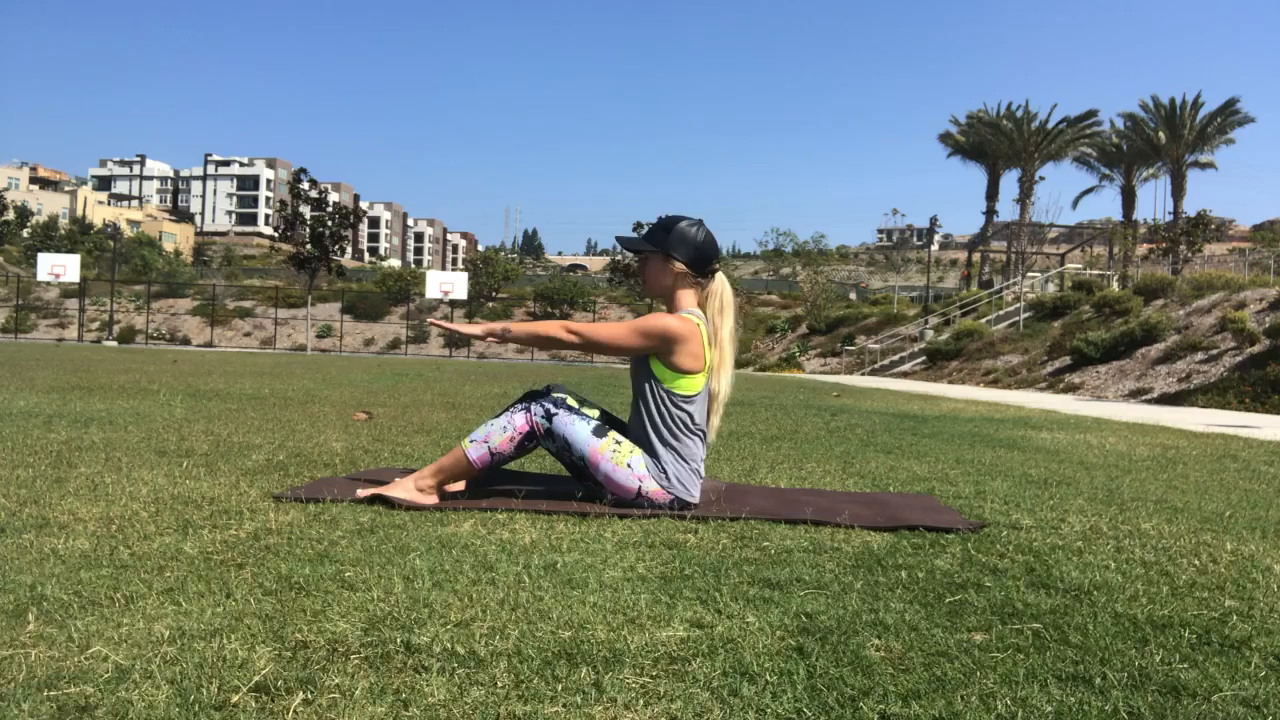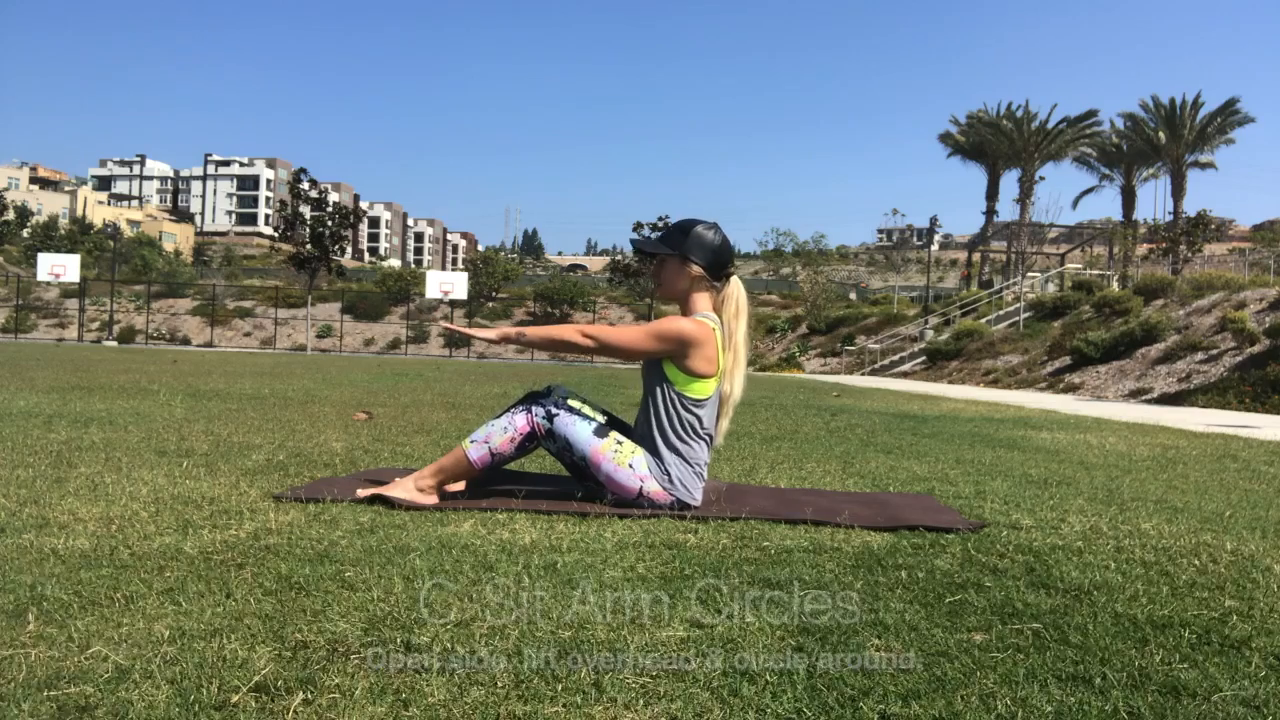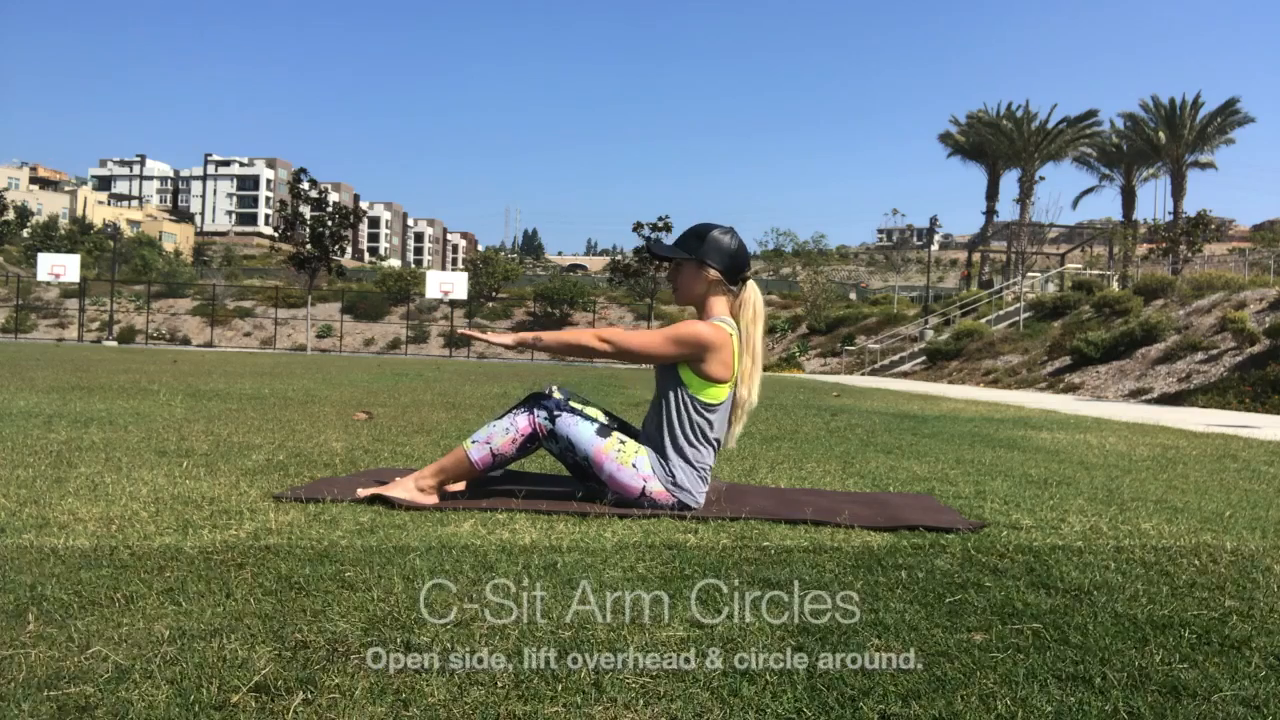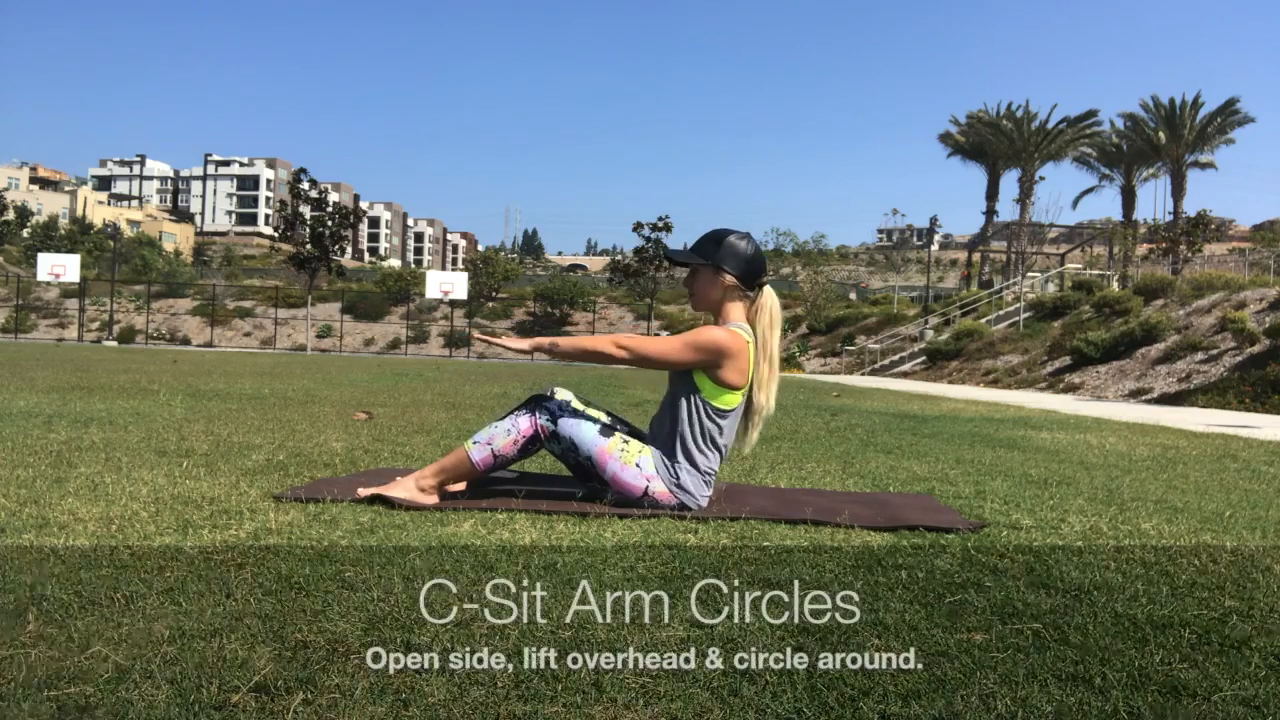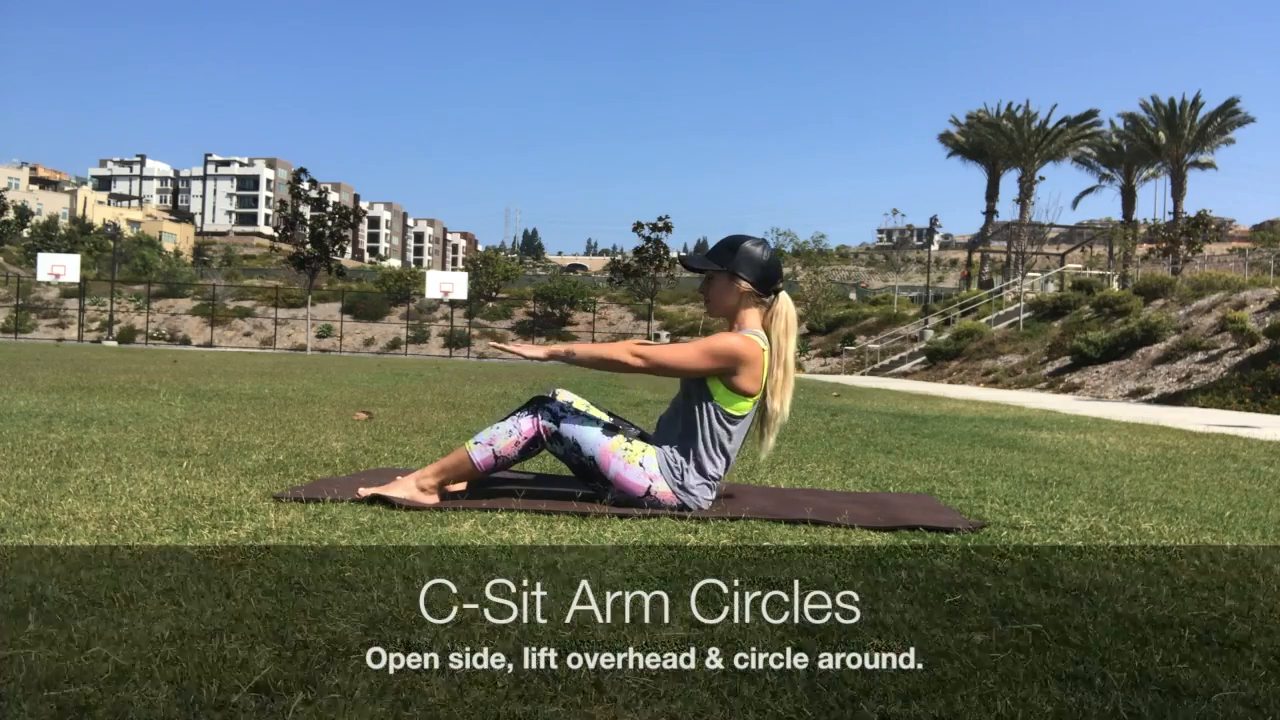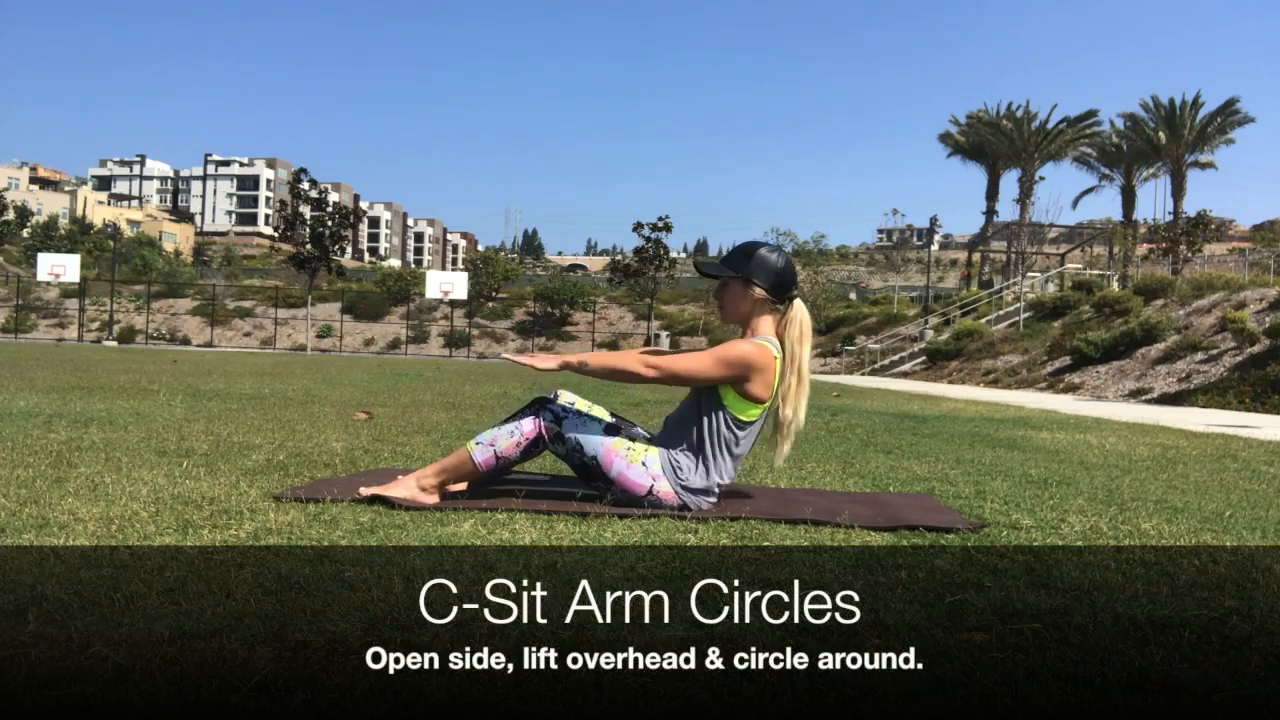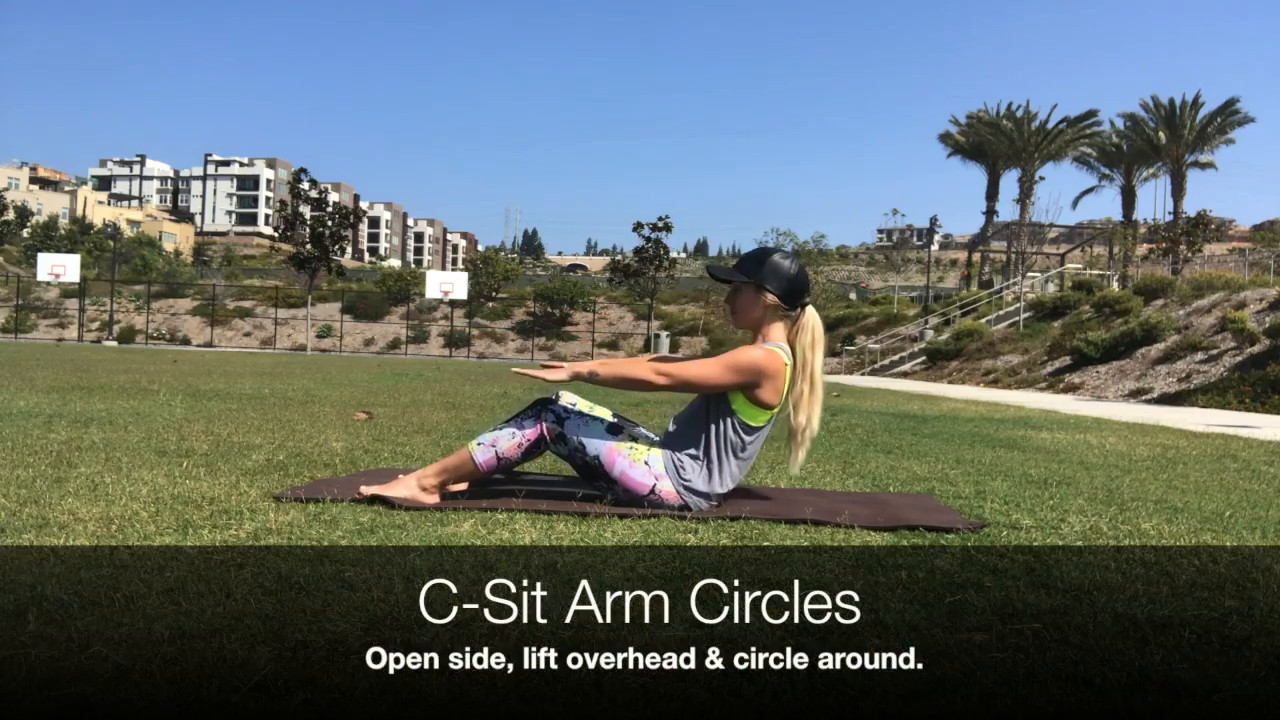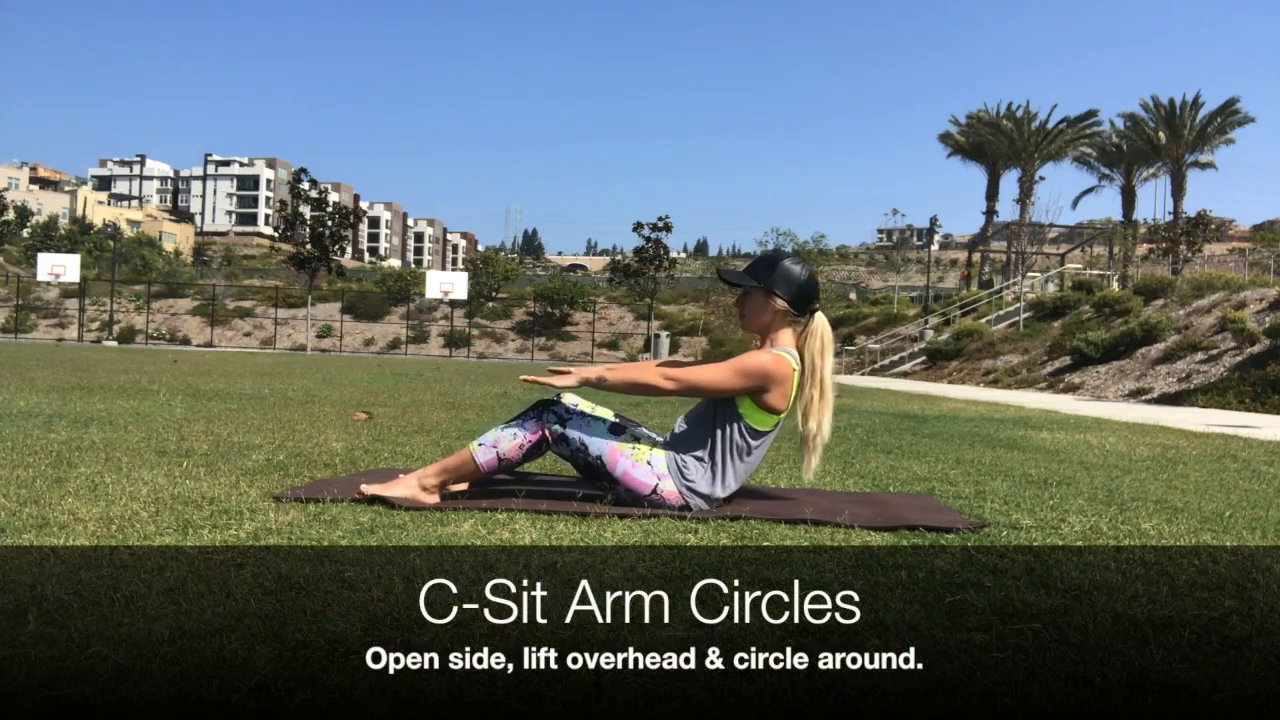
dt=0.1s
person 1, frame 1
left shoulder: (673, 328)
right shoulder: (690, 326)
left elbow: (573, 335)
right elbow: (590, 336)
left wrist: (490, 330)
right wrist: (500, 330)
left hip: (662, 486)
right hip: (657, 469)
left knee: (539, 412)
right knee: (550, 398)
left ankle: (424, 484)
right ankle: (454, 475)
person 1, frame 2
left shoulder: (688, 332)
right shoulder: (702, 328)
left elbow: (588, 338)
right elbow: (604, 336)
left wrist: (505, 334)
right wrist: (514, 333)
left hip: (665, 487)
right hip: (659, 467)
left knee: (541, 413)
right knee: (551, 399)
left ankle: (425, 484)
right ankle: (454, 476)
person 1, frame 3
left shoulder: (707, 336)
right shoulder: (718, 334)
left elbow: (605, 343)
right elbow: (618, 338)
left wrist: (521, 339)
right wrist: (529, 338)
left hip: (667, 486)
right hip: (661, 468)
left knee: (542, 415)
right knee: (552, 399)
left ankle: (425, 484)
right ankle: (455, 476)
person 1, frame 4
left shoulder: (723, 342)
right shoulder: (732, 338)
left elbow: (622, 350)
right elbow: (635, 343)
left wrist: (536, 343)
right wrist: (543, 343)
left hip: (671, 487)
right hip: (667, 469)
left knee: (545, 417)
right knee: (555, 401)
left ankle: (425, 483)
right ankle: (457, 476)
person 1, frame 5
left shoulder: (738, 348)
right shoulder: (742, 345)
left elbow: (637, 359)
right elbow: (646, 349)
left wrist: (553, 351)
right wrist: (561, 349)
left hip: (671, 486)
right hip: (666, 467)
left knee: (546, 417)
right knee: (556, 402)
left ankle: (426, 483)
right ankle: (454, 477)
person 1, frame 6
left shoulder: (750, 356)
right shoulder: (750, 352)
left elbow: (649, 369)
right elbow: (660, 356)
left wrist: (565, 361)
right wrist: (571, 359)
left hip: (675, 485)
right hip: (673, 468)
left knee: (548, 418)
right knee: (558, 404)
left ankle: (427, 482)
right ankle: (456, 476)
person 1, frame 7
left shoulder: (763, 361)
right shoulder: (761, 358)
left elbow: (660, 377)
right elbow: (665, 362)
left wrist: (579, 371)
right wrist: (584, 367)
left hip: (675, 485)
right hip: (671, 465)
left knee: (550, 419)
right knee: (560, 407)
left ankle: (427, 482)
right ankle: (453, 474)
person 1, frame 8
left shoulder: (771, 366)
right shoulder: (769, 362)
left elbow: (668, 381)
right elbow: (674, 365)
left wrist: (588, 377)
right wrist: (591, 372)
left hip: (678, 486)
right hip: (676, 465)
left knee: (553, 421)
right knee: (561, 408)
left ankle: (428, 481)
right ankle: (455, 475)
